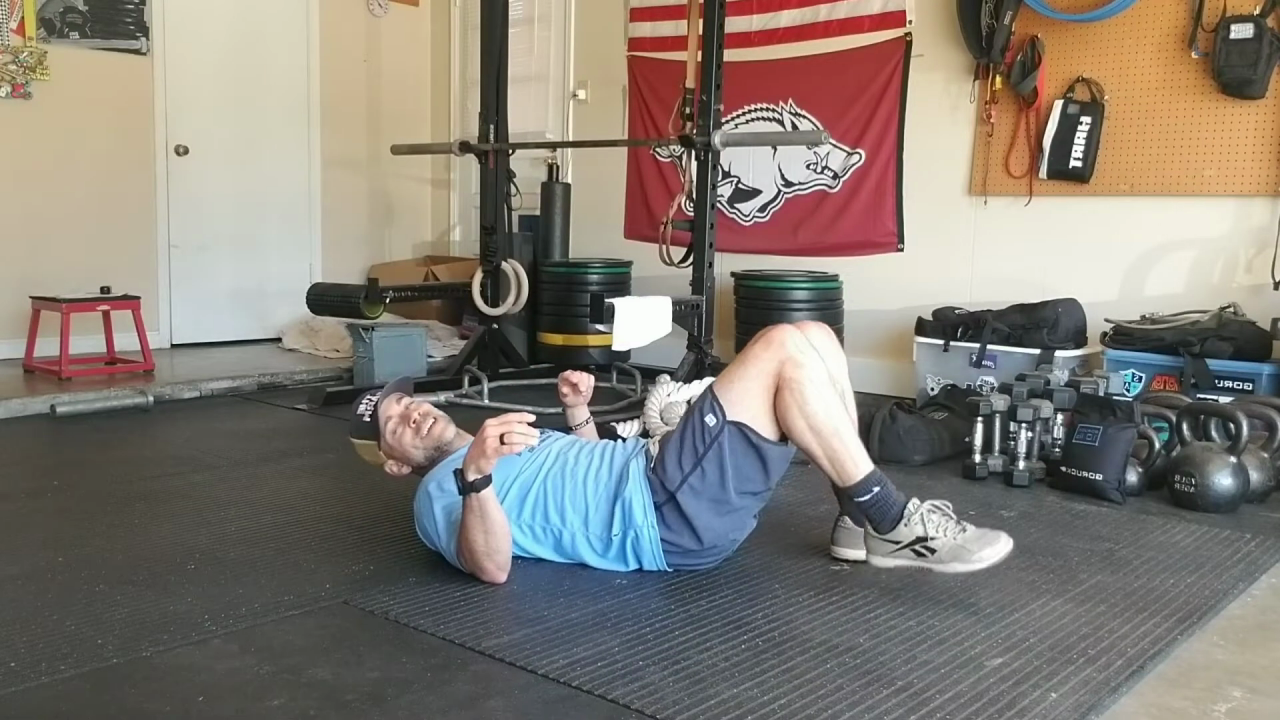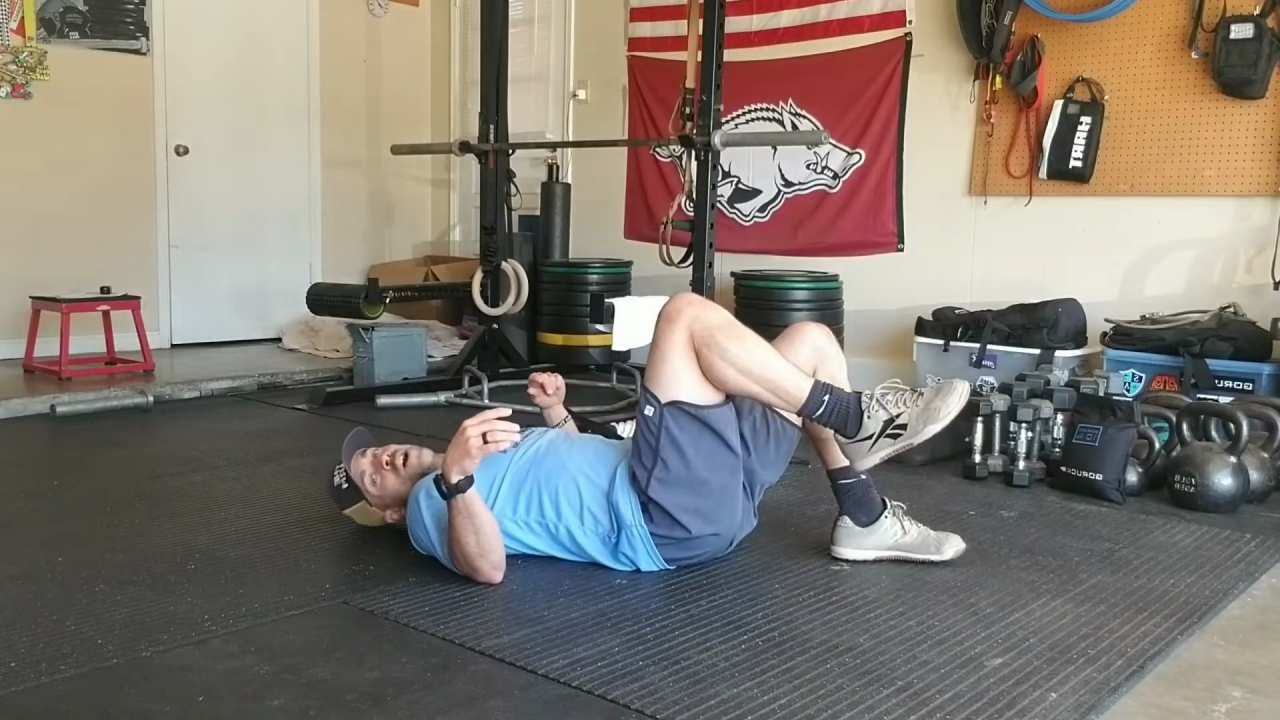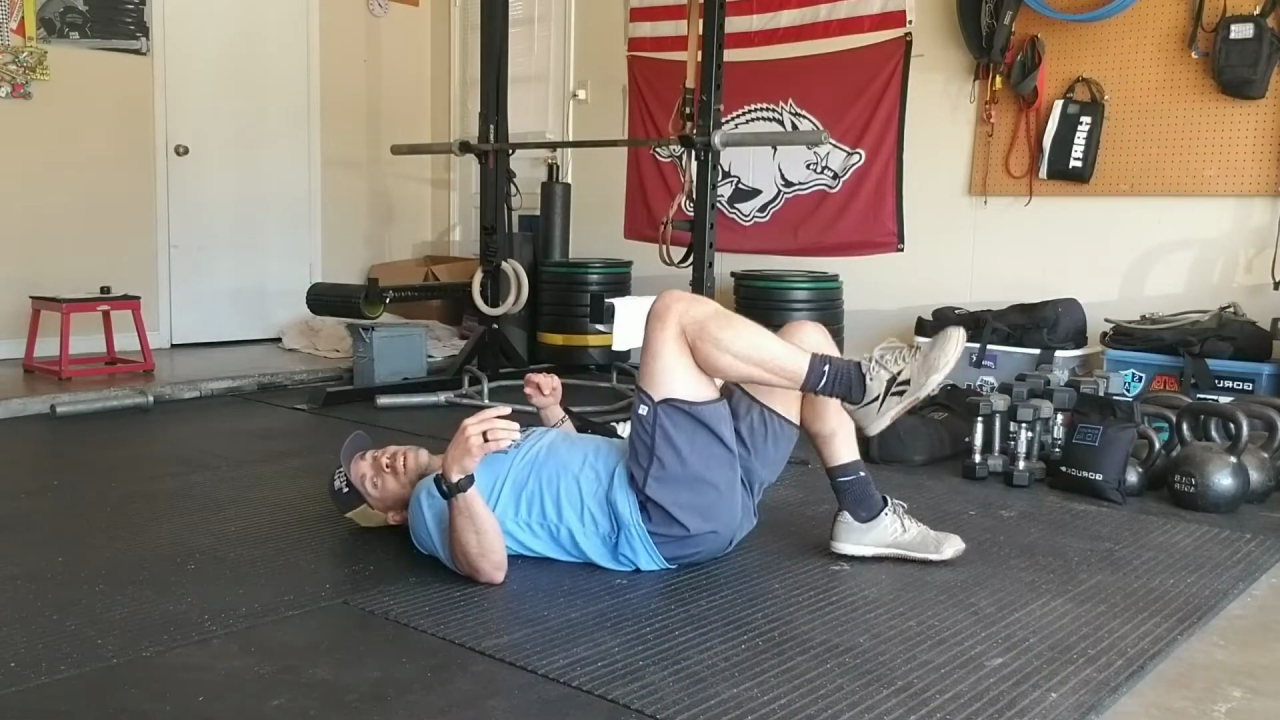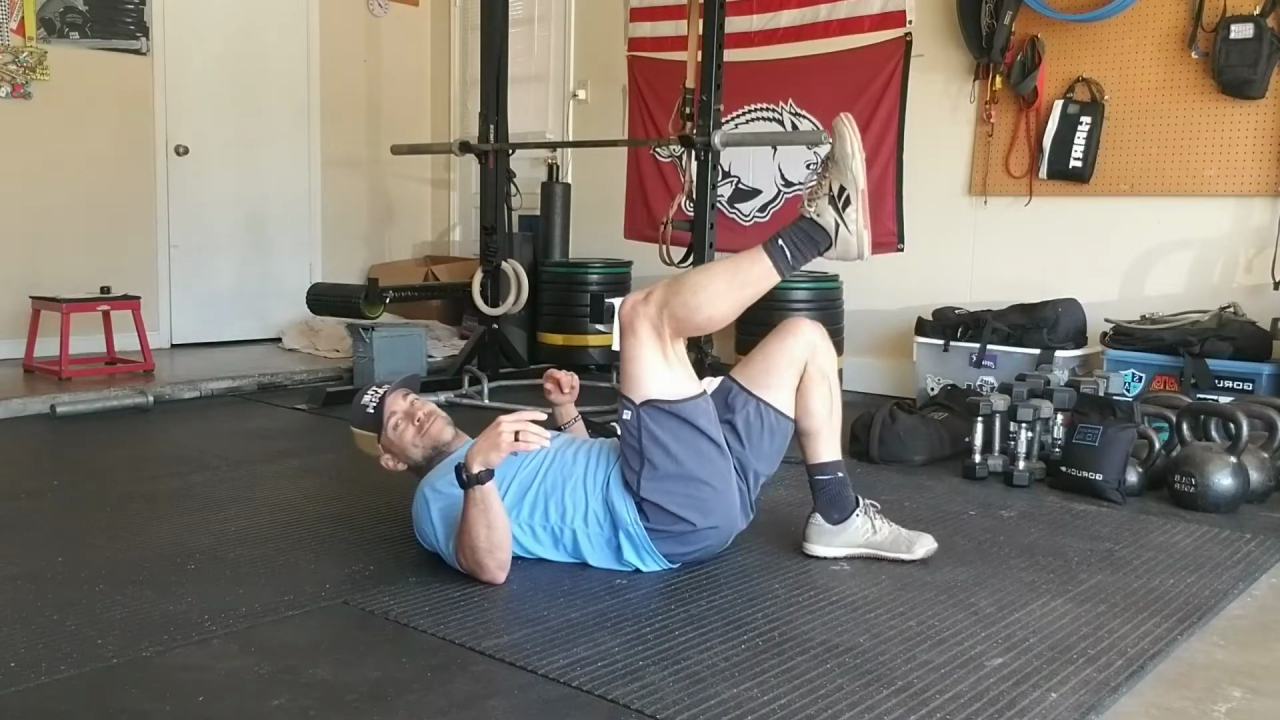
dt=0.7s
person 1, frame 1
left shoulder: (484, 451)
right shoulder: (439, 496)
right elbow: (491, 567)
left wrist: (578, 414)
right wrist: (475, 473)
left hip: (656, 476)
right hip: (670, 520)
left knee: (814, 337)
right knee: (785, 350)
left ankle: (863, 524)
right ankle: (897, 524)
person 1, frame 2
left shoulder: (473, 466)
right shoulder: (431, 504)
right elbow: (487, 567)
left wrist: (555, 414)
right wrist: (456, 476)
left hip: (709, 487)
right hip: (665, 519)
left knee: (812, 340)
right knee: (687, 315)
left ankle: (865, 520)
right ankle: (858, 423)
person 1, frame 3
left shoulder: (483, 458)
right shoulder: (432, 507)
right elbow: (487, 567)
left wrist: (551, 415)
right wrist: (454, 476)
left hip: (711, 488)
right hip: (669, 518)
left knee: (806, 338)
right knee: (676, 312)
left ankle: (864, 516)
right ankle: (862, 385)
person 1, frame 4
left shoulder: (490, 443)
right shoulder: (438, 495)
right elbow: (490, 566)
left wrist: (566, 414)
right wrist: (477, 468)
left hip: (713, 482)
right hip: (673, 520)
left knee: (804, 338)
right knee: (646, 313)
left ankle: (839, 518)
right ankle: (819, 231)
